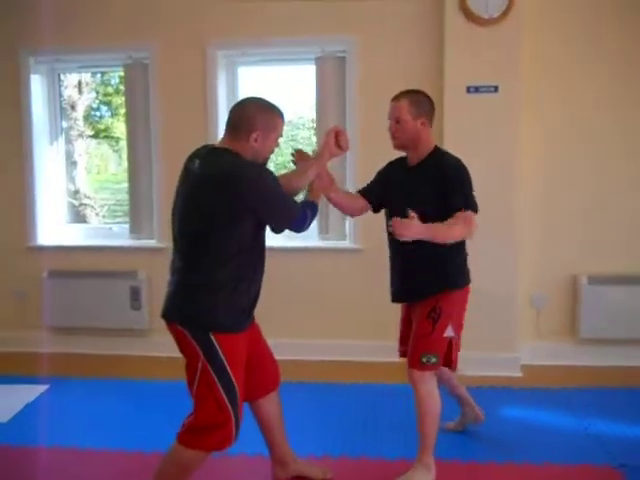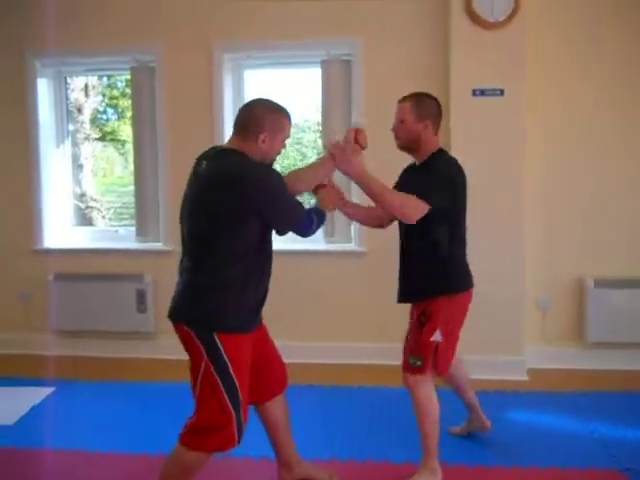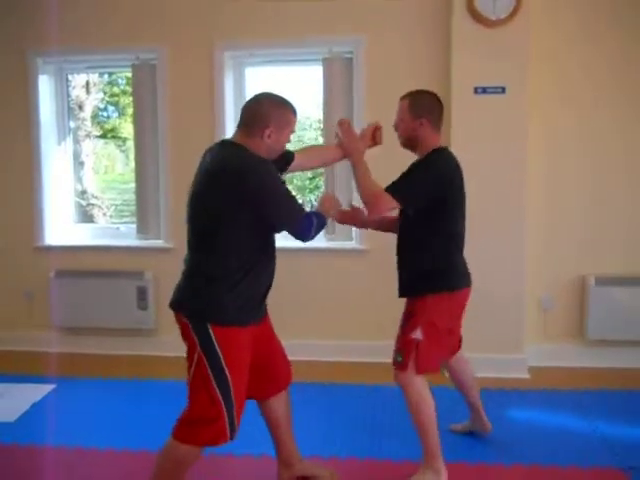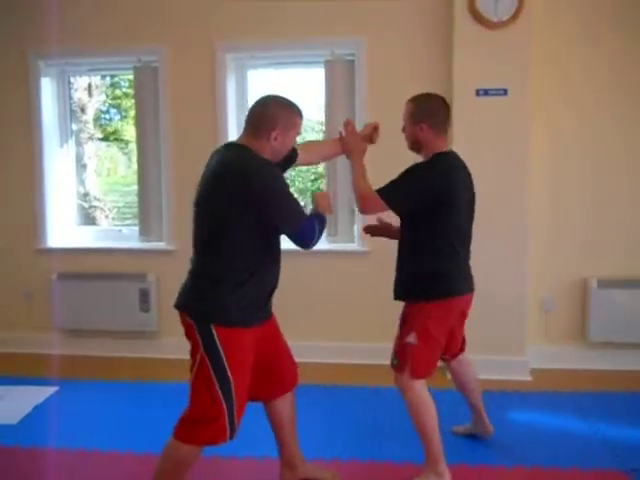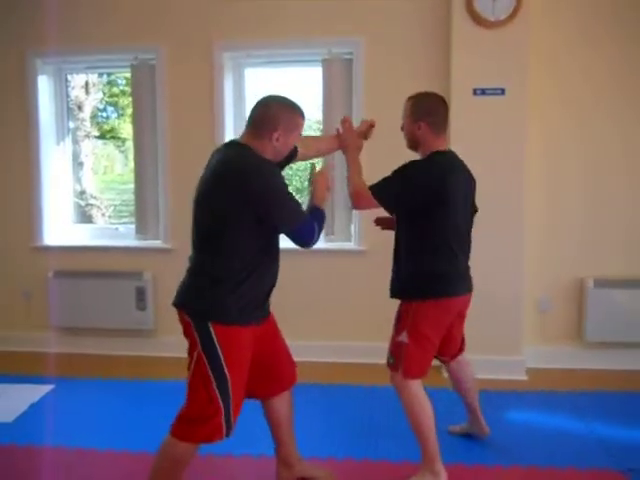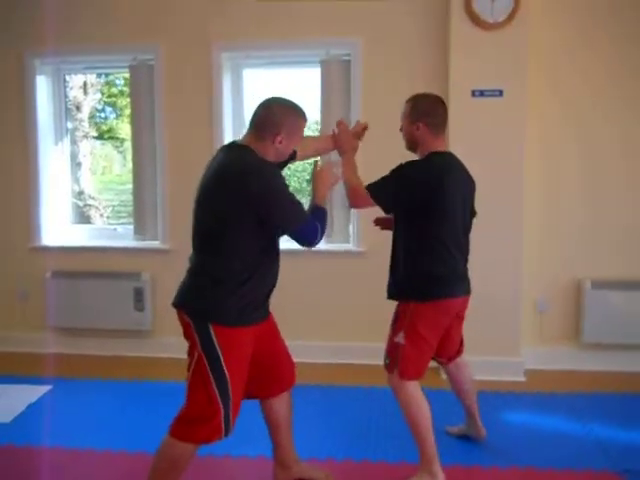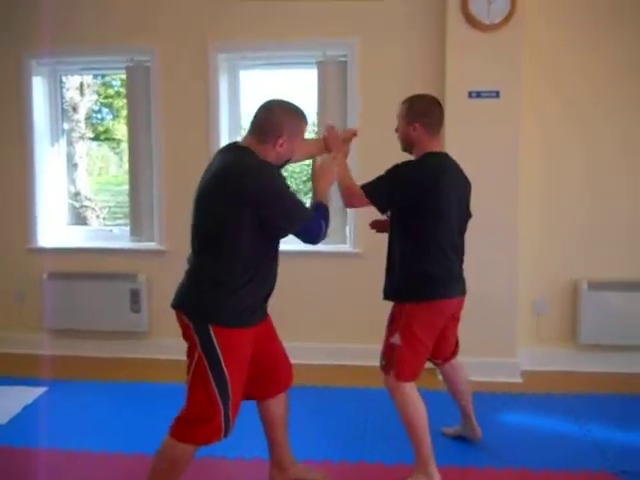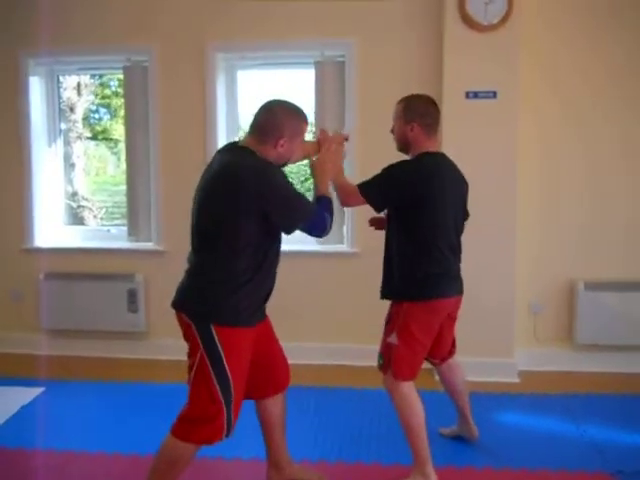
dt=0.2s
person 1, frame 1
left shoulder: (450, 169)
right shoulder: (393, 170)
left elbow: (466, 227)
right elbow: (355, 206)
left wrist: (420, 232)
right wrist: (323, 181)
left hip: (444, 287)
right hip: (413, 287)
left knee: (421, 371)
right knee: (430, 360)
right ankle: (470, 409)
person 1, frame 2
left shoulder: (444, 169)
right shoulder: (416, 171)
left elbow: (409, 214)
right elbow: (384, 217)
left wrist: (360, 174)
right wrist: (338, 199)
left hip: (443, 290)
right hip: (434, 287)
left knee: (417, 374)
right knee: (443, 357)
right ankle: (478, 417)
person 1, frame 3
left shoulder: (432, 169)
right shoulder: (438, 165)
left elbow: (378, 204)
right elbow: (413, 222)
left wrist: (356, 156)
right wrist: (362, 220)
left hip: (435, 288)
right hip: (448, 282)
left knee: (409, 372)
right knee: (449, 352)
right ankle: (479, 418)
person 1, frame 4
left shoulder: (427, 174)
right shoulder: (454, 169)
left elbow: (368, 203)
left wrist: (356, 157)
right wrist: (394, 232)
left hip: (433, 293)
right hip: (457, 285)
left knee: (408, 376)
right knee: (454, 355)
right ankle: (481, 421)
person 1, frame 5
left shoulder: (420, 173)
right shoulder: (459, 170)
left elbow: (360, 199)
left wrist: (352, 153)
right wrist: (400, 224)
left hip: (429, 292)
right hip: (457, 286)
left knee: (405, 375)
right knee: (453, 355)
right ankle: (477, 422)
person 1, frame 6
left shoulder: (417, 173)
right shoulder: (460, 172)
left elbow: (357, 198)
left wrist: (347, 155)
right wrist: (400, 224)
left hip: (426, 294)
right hip: (455, 287)
left knee: (402, 376)
right knee: (451, 357)
right ankle: (474, 424)
person 1, frame 7
left shoulder: (412, 174)
right shoulder: (456, 173)
left elbow: (352, 198)
right wrist: (396, 225)
left hip: (421, 295)
right hip: (451, 288)
left knee: (398, 377)
right knee: (446, 358)
right ankle: (470, 425)
person 1, frame 8
left shoulder: (407, 173)
right shoulder: (453, 173)
left elbow: (348, 197)
right wrist: (394, 223)
left hip: (418, 294)
right hip: (448, 288)
left knee: (397, 377)
right knee: (443, 358)
right ankle: (467, 425)
person 2, frame 1
left shoulder: (206, 159)
right shoulder: (244, 177)
left elbow: (277, 190)
right elbow: (297, 219)
left wrist: (323, 156)
right wrist: (316, 194)
left hip: (220, 308)
right hip: (207, 317)
left knee: (263, 378)
right knee: (216, 420)
person 2, frame 2
left shoulder: (216, 161)
right shoulder: (250, 177)
left elbow: (287, 185)
right elbow: (302, 223)
left wrist: (337, 159)
right wrist: (325, 204)
left hip: (231, 310)
right hip: (214, 318)
left knee: (270, 381)
right knee: (219, 422)
person 2, frame 3
left shoulder: (229, 155)
right shoulder: (250, 171)
left elbow: (302, 159)
right elbow: (304, 228)
right wrist: (325, 211)
left hip: (241, 304)
right hip: (215, 311)
left knee: (274, 377)
right knee: (211, 416)
person 2, frame 4
left shoulder: (236, 156)
right shoulder: (255, 174)
left elbow: (304, 154)
right elbow: (306, 235)
right wrist: (321, 210)
left hip: (247, 305)
right hip: (219, 313)
left knee: (280, 378)
right knee: (211, 416)
person 2, frame 5
left shoulder: (238, 155)
right shoulder: (255, 173)
left elbow: (302, 149)
right elbow: (306, 234)
right wrist: (319, 194)
left hip: (246, 303)
right hip: (217, 311)
left knee: (279, 376)
right knee: (207, 414)
person 2, frame 6
left shoulder: (238, 156)
right shoulder: (256, 175)
left elbow: (298, 150)
right elbow: (309, 233)
left wrist: (341, 139)
right wrist: (321, 190)
left hip: (245, 304)
right hip: (217, 311)
left knee: (278, 377)
right knee: (207, 414)
person 2, frame 7
left shoulder: (237, 156)
right shoulder: (256, 176)
left elbow: (290, 153)
right elbow: (313, 231)
left wrist: (329, 144)
right wrist: (323, 185)
left hip: (242, 305)
right hip: (216, 313)
left knee: (275, 378)
right knee: (207, 415)
person 2, frame 8
left shoulder: (235, 156)
right shoulder: (257, 176)
left elbow: (284, 155)
right elbow: (319, 224)
left wrist: (320, 148)
right wrist: (323, 176)
left hip: (240, 305)
right hip: (215, 312)
left knee: (273, 378)
right knee: (208, 414)
